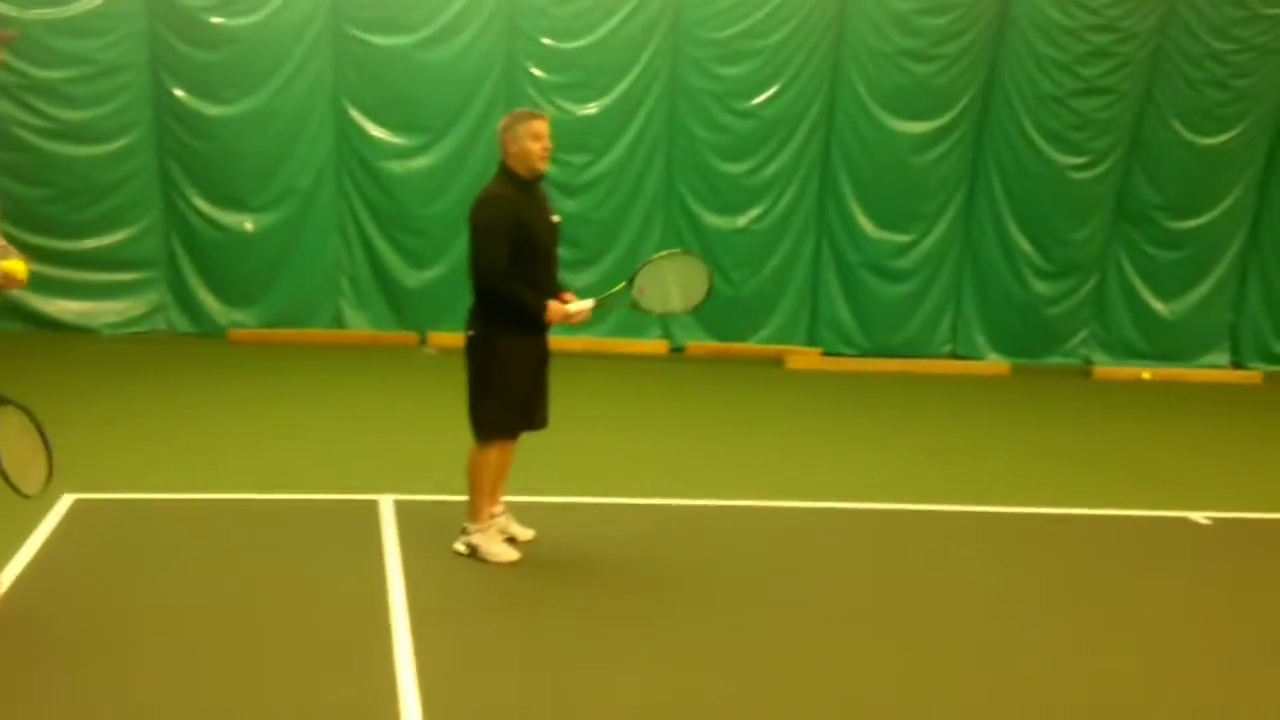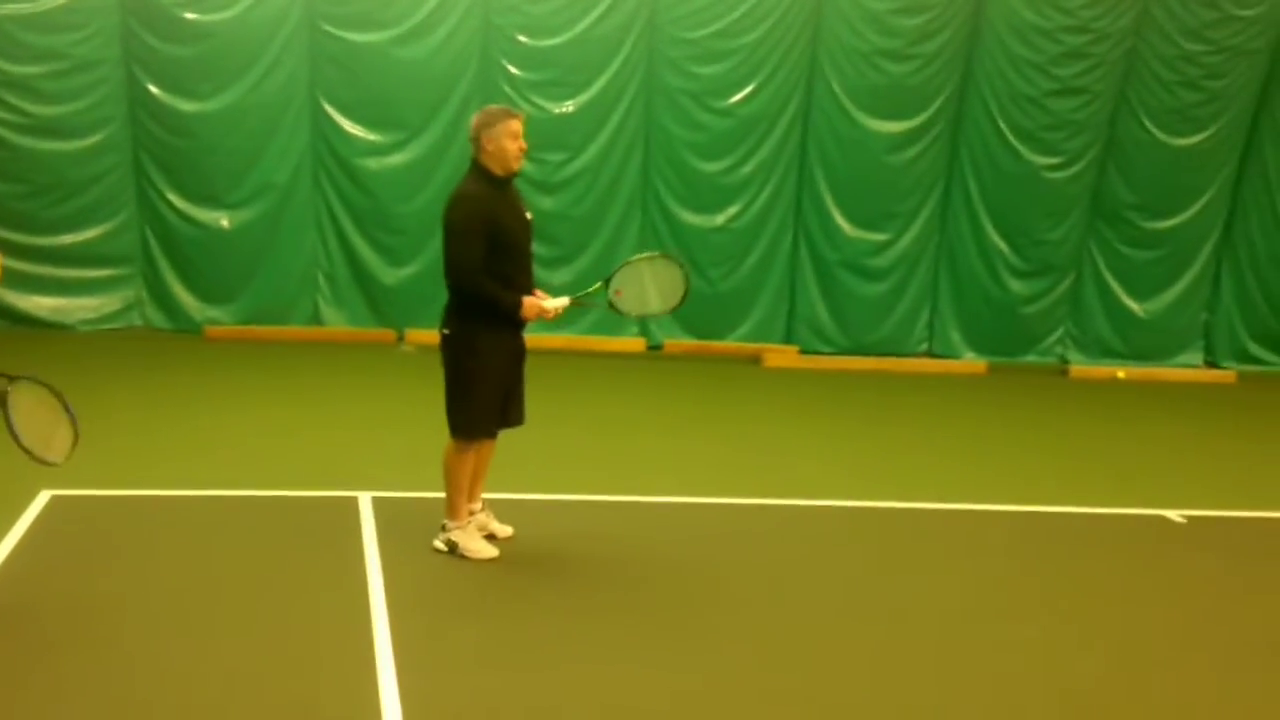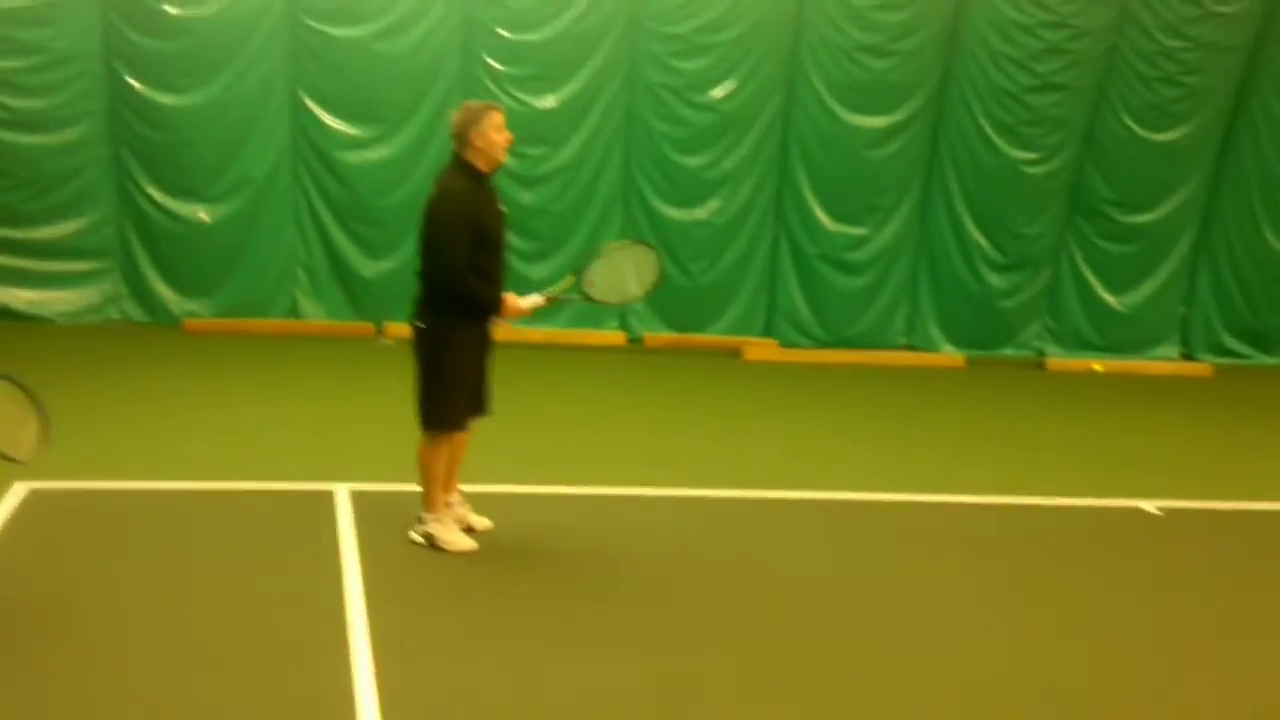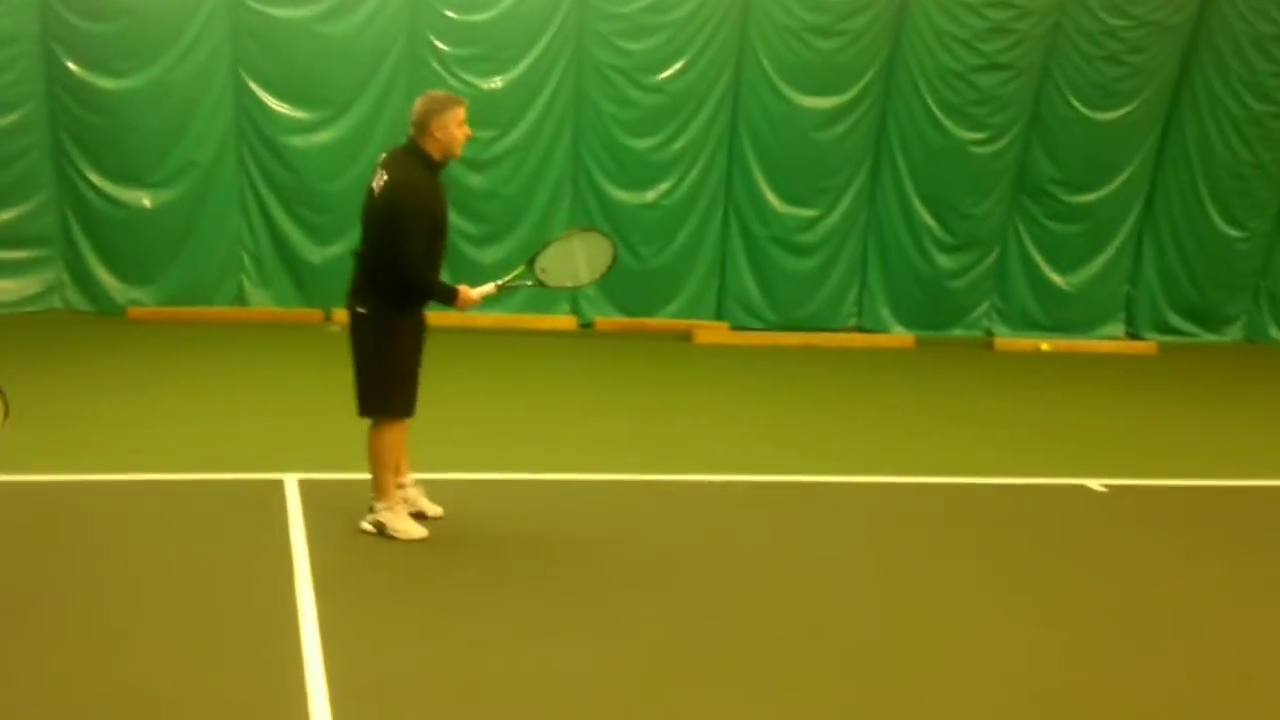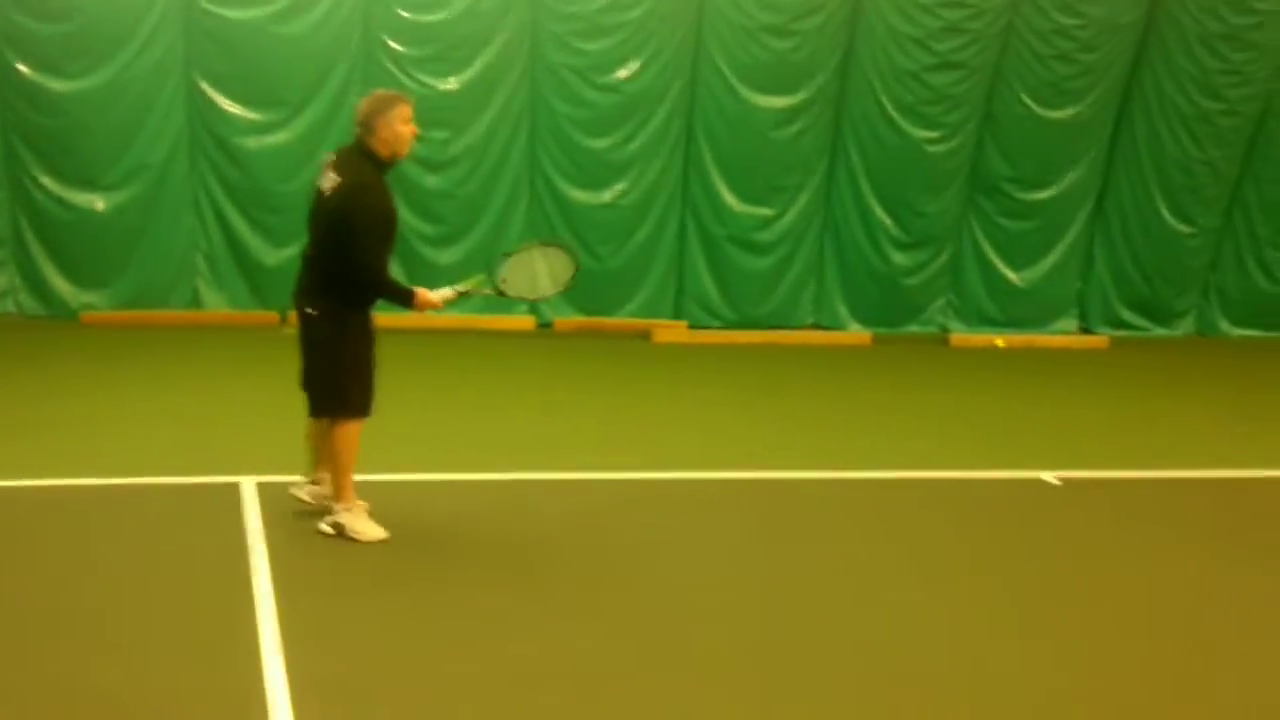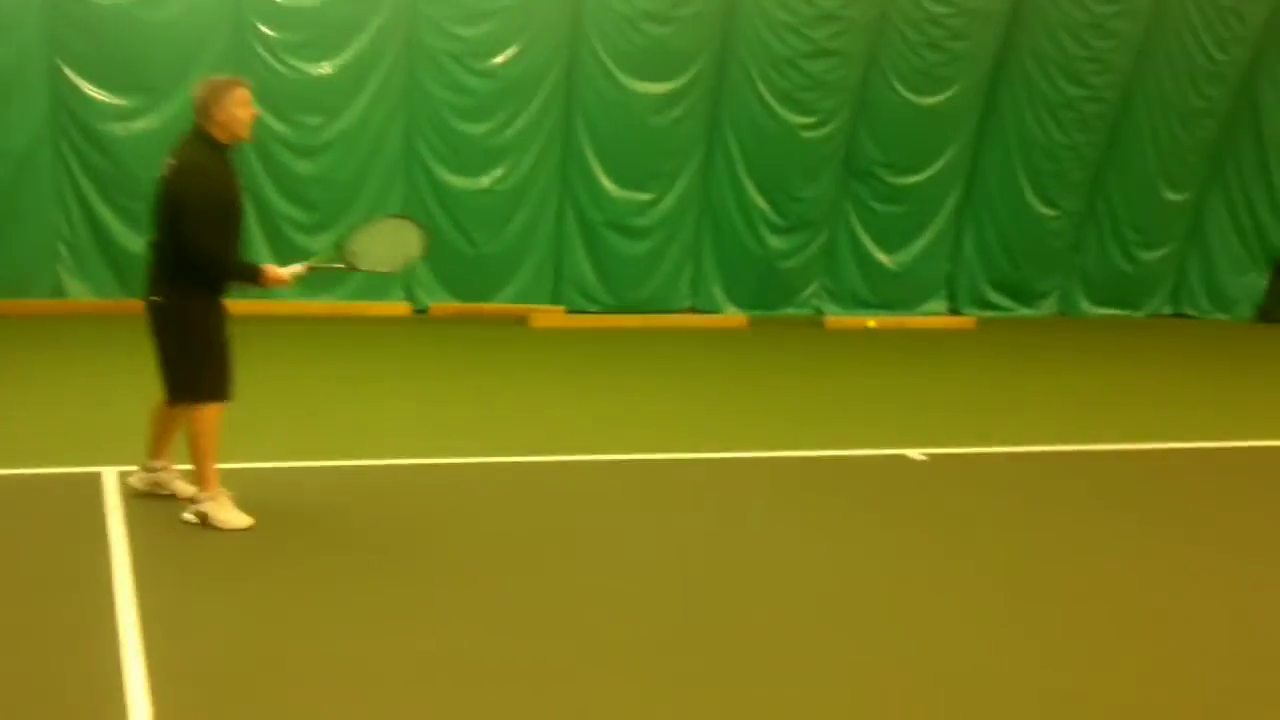
dt=0.3s
person 1, frame 1
left shoulder: (537, 196)
right shoulder: (496, 202)
right elbow: (491, 278)
left wrist: (560, 295)
right wrist: (541, 308)
left hip: (529, 334)
right hip: (497, 335)
left knee: (512, 430)
right knee: (491, 433)
left ankle: (494, 512)
right ankle: (475, 529)
person 1, frame 2
left shoulder: (508, 192)
right shoulder: (469, 200)
right elbow: (464, 277)
left wrist: (532, 293)
right wrist: (516, 304)
left hip: (504, 332)
right hip: (473, 334)
left knee: (489, 428)
right knee: (468, 431)
left ankle: (473, 509)
right ankle: (454, 526)
person 1, frame 3
left shoulder: (477, 185)
right shoulder: (455, 195)
right elbow: (449, 274)
left wrist: (494, 301)
right wrist: (498, 304)
left hip: (468, 322)
right hip: (446, 325)
left knee: (463, 417)
right knee: (442, 423)
left ankle: (450, 500)
right ankle: (431, 519)
person 1, frame 4
left shoulder: (404, 162)
right shoulder: (412, 186)
right elbow: (408, 266)
left wrist: (440, 292)
right wrist: (451, 295)
left hip: (395, 303)
right hip: (384, 308)
left knee: (399, 403)
right knee: (389, 408)
left ankle: (401, 485)
right ankle: (383, 508)
person 1, frame 5
left shoulder: (345, 162)
right shoulder: (364, 187)
right elbow: (366, 271)
right wrist: (412, 298)
left hip: (324, 298)
right hip: (338, 308)
left knee: (328, 399)
right knee: (347, 408)
left ankle: (319, 481)
right ankle: (345, 509)
person 1, frame 6
left shoulder: (205, 155)
right shoulder: (198, 168)
right elbow: (202, 250)
left wrist: (245, 272)
right wrist: (257, 274)
left hip: (184, 289)
right hip: (185, 295)
left knee: (184, 388)
right knee: (206, 394)
left ankle: (154, 468)
right ankle: (209, 497)
